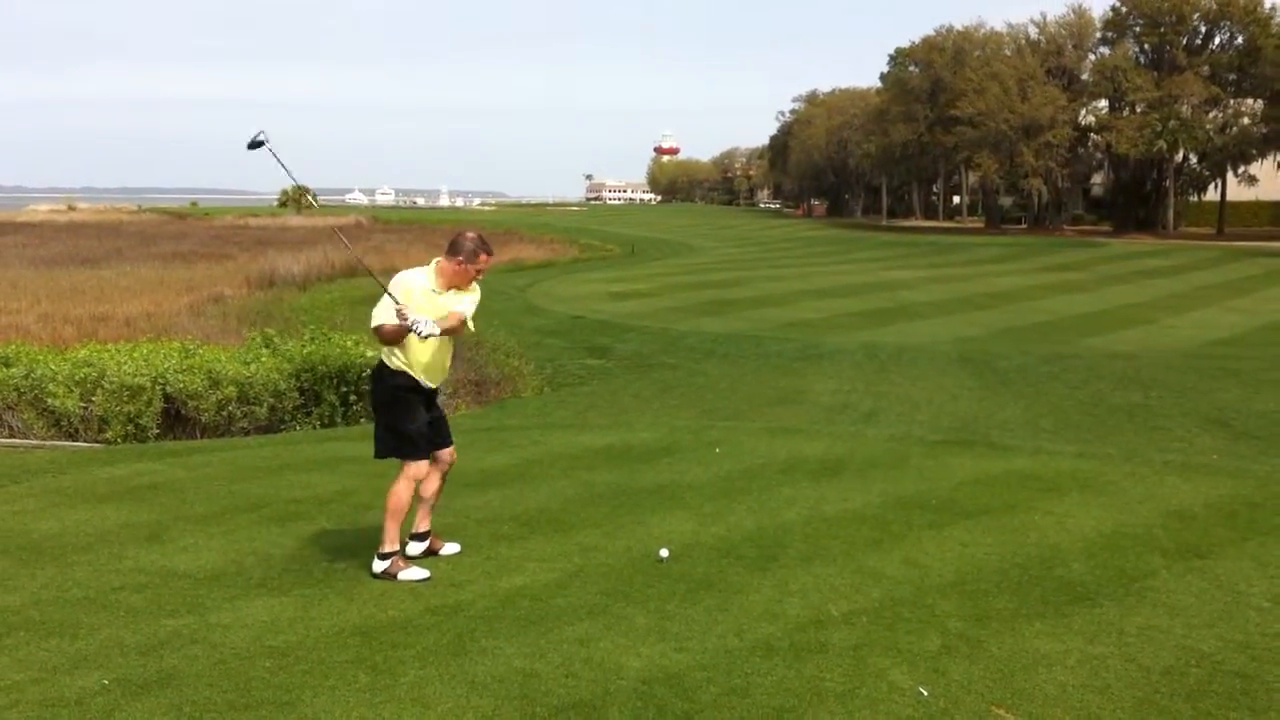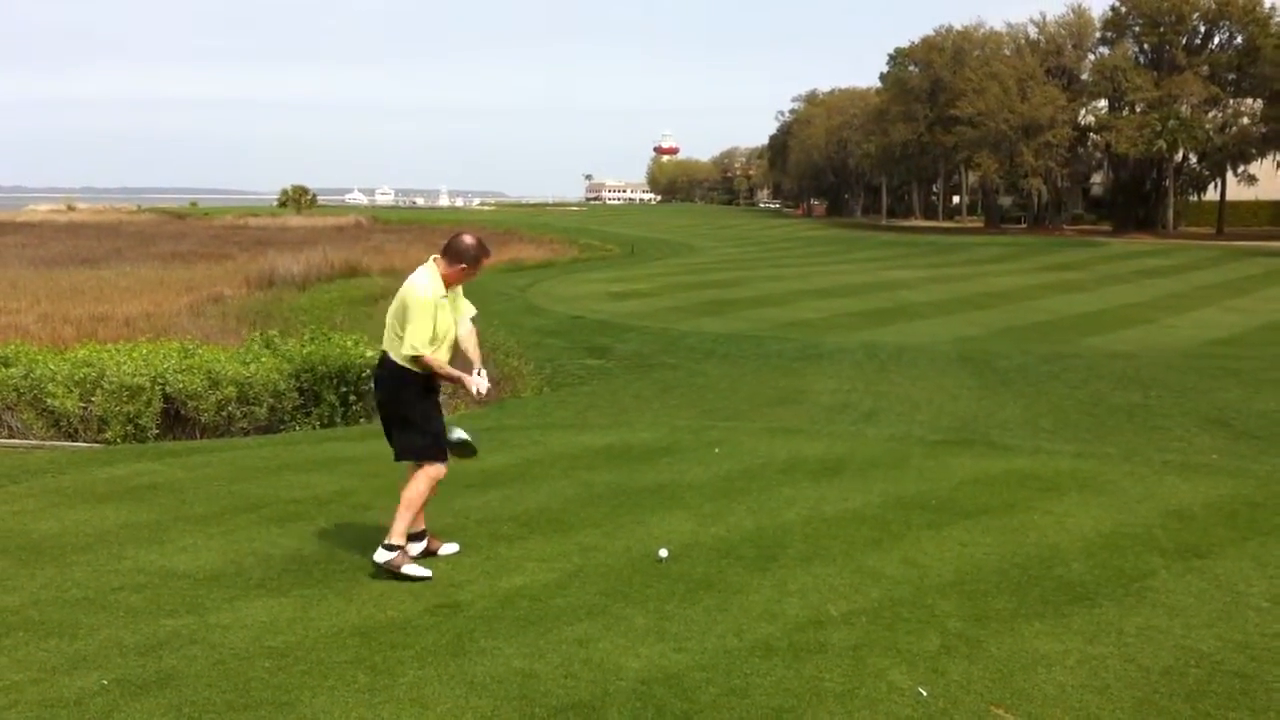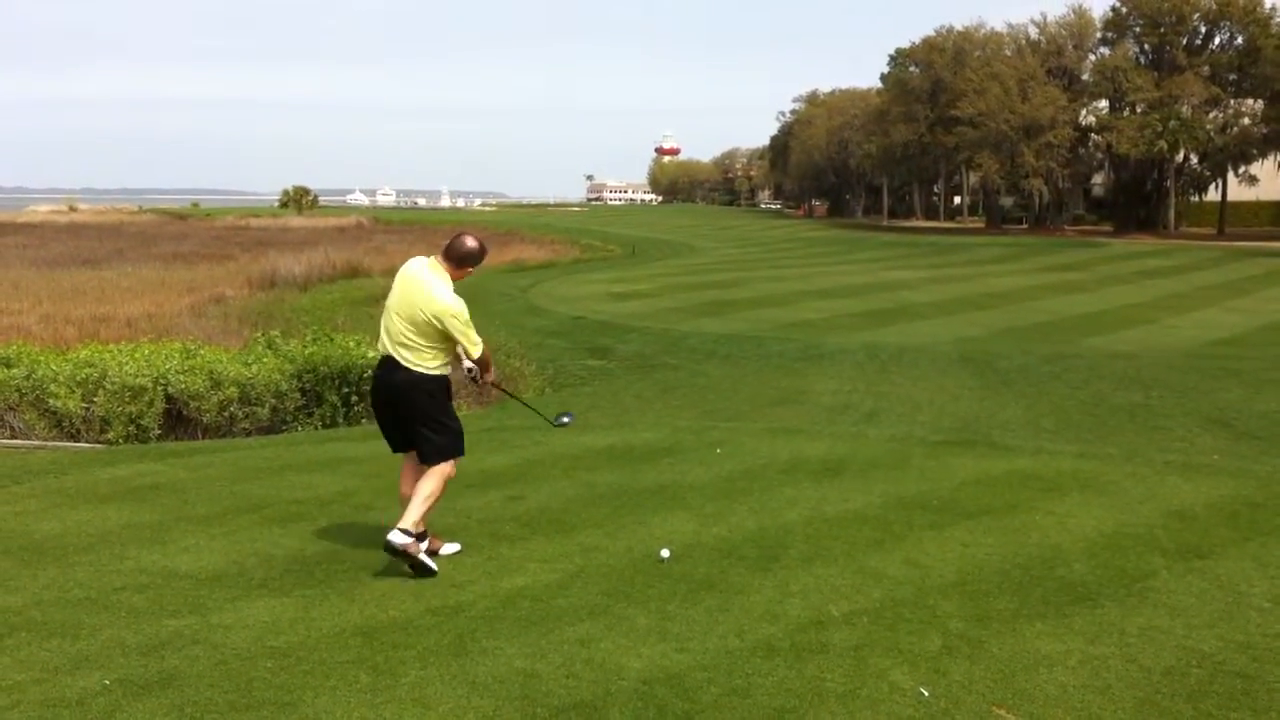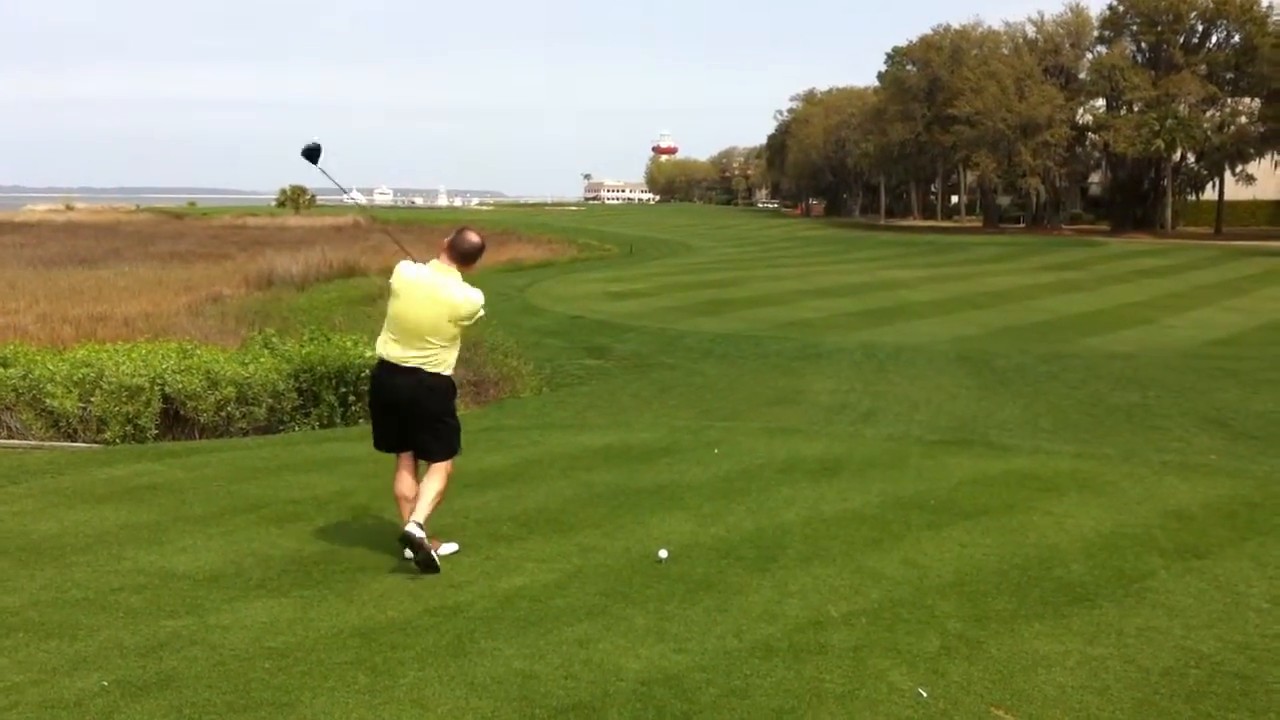
dt=0.1s
person 1, frame 1
left shoulder: (470, 291)
right shoulder: (407, 282)
left elbow: (458, 320)
right elbow: (381, 333)
left wrist: (433, 325)
right wrist: (403, 326)
left hip: (425, 386)
right hip: (397, 385)
left knee: (444, 456)
right knee: (414, 467)
left ankle: (420, 537)
right ankle: (387, 556)
person 1, frame 2
left shoulder: (448, 283)
right shoulder: (422, 293)
left elbow: (463, 325)
right elbow: (422, 357)
left wrist: (478, 367)
right wrist: (462, 379)
left hip: (420, 382)
right hip: (404, 383)
left knee: (431, 458)
right knee: (433, 466)
left ankle: (417, 537)
right ankle: (391, 548)
person 1, frame 3
left shoulder: (413, 266)
right shoulder: (449, 304)
right elbow: (476, 353)
left wrist: (461, 356)
right wrist: (485, 372)
left hip: (388, 375)
right hip: (424, 386)
left knee: (412, 457)
right knee: (442, 464)
left ankle: (419, 536)
right ankle: (405, 532)
person 1, frame 4
left shoulder: (403, 272)
right shoulder: (470, 299)
left hip: (386, 378)
right hip: (429, 385)
left knee: (405, 458)
right knee: (440, 462)
left ankle: (415, 538)
right ankle: (416, 526)
